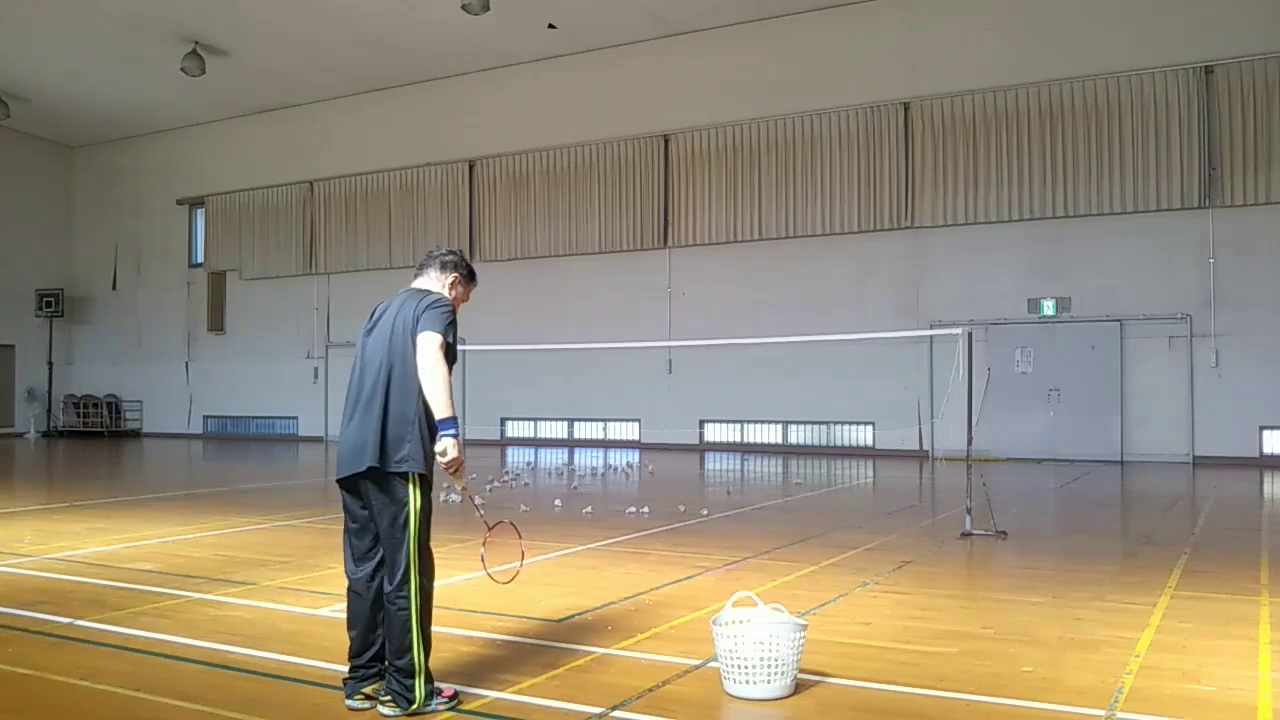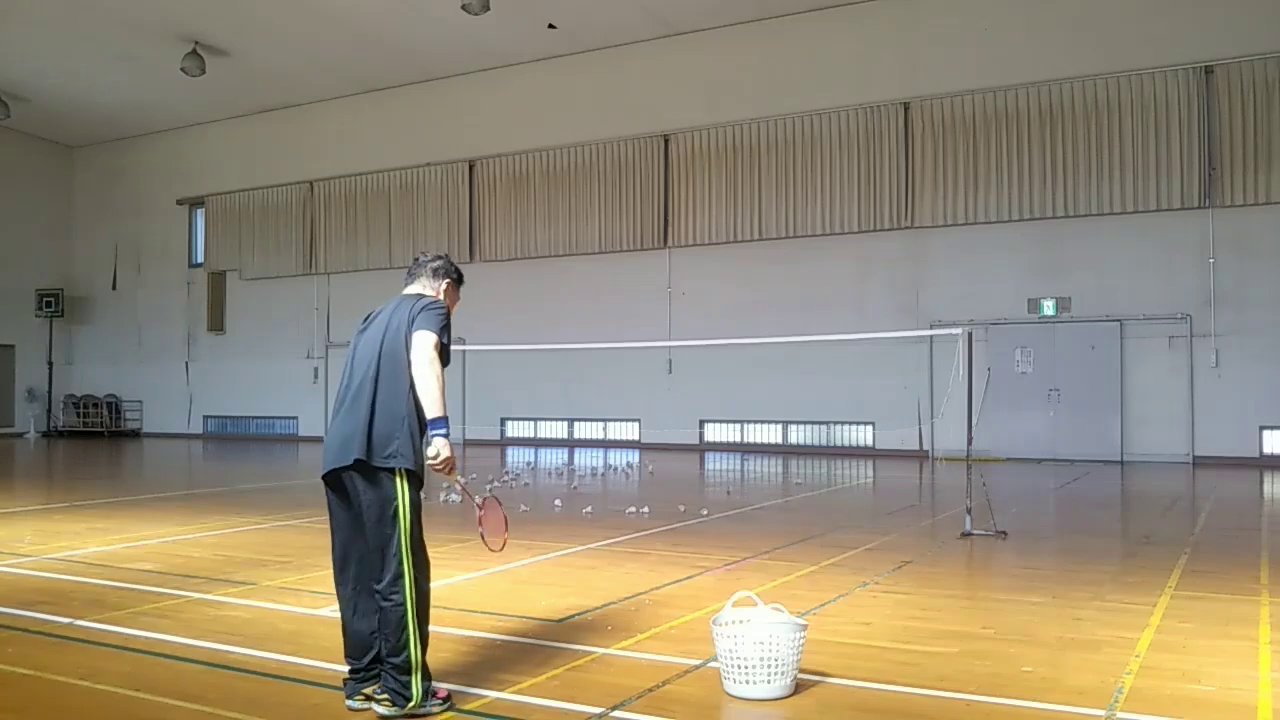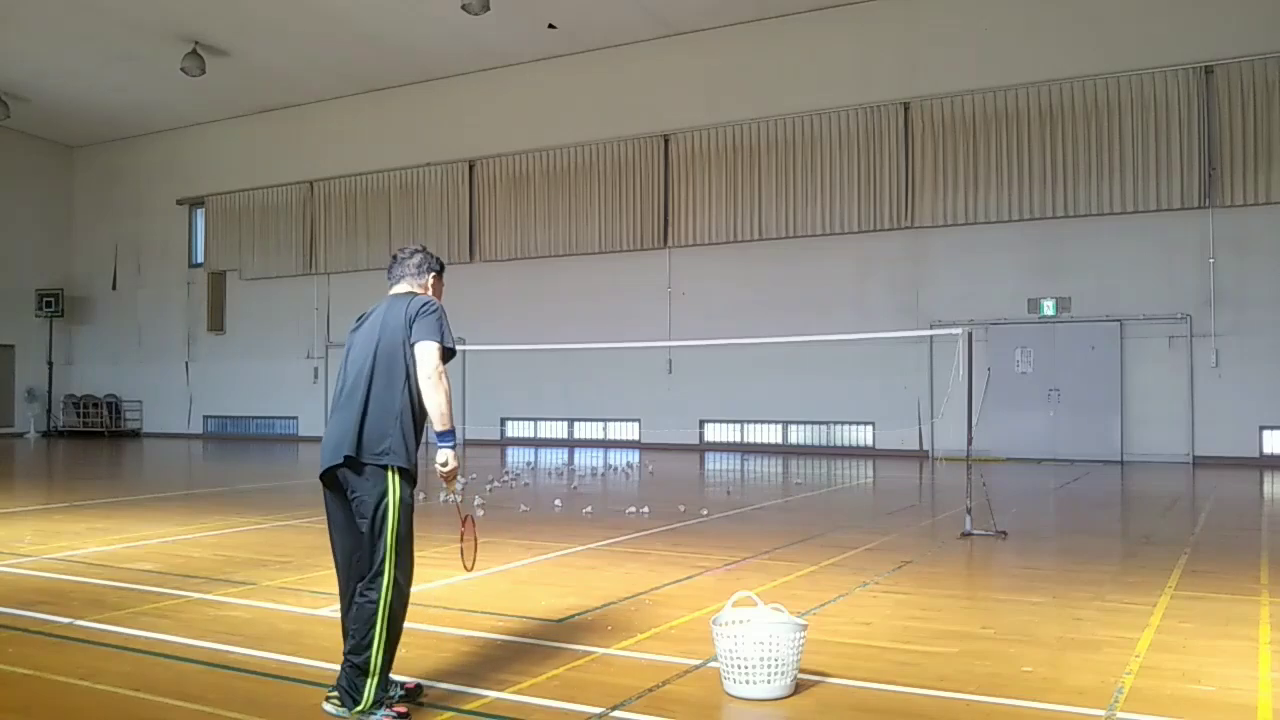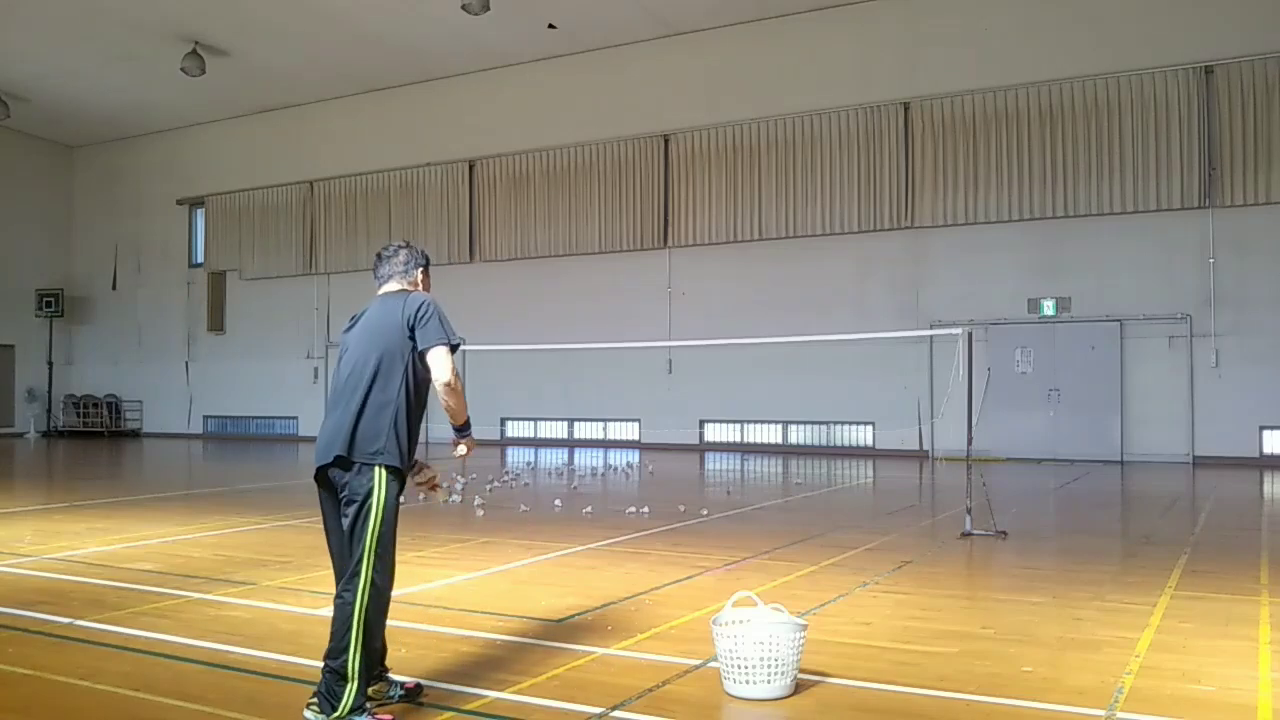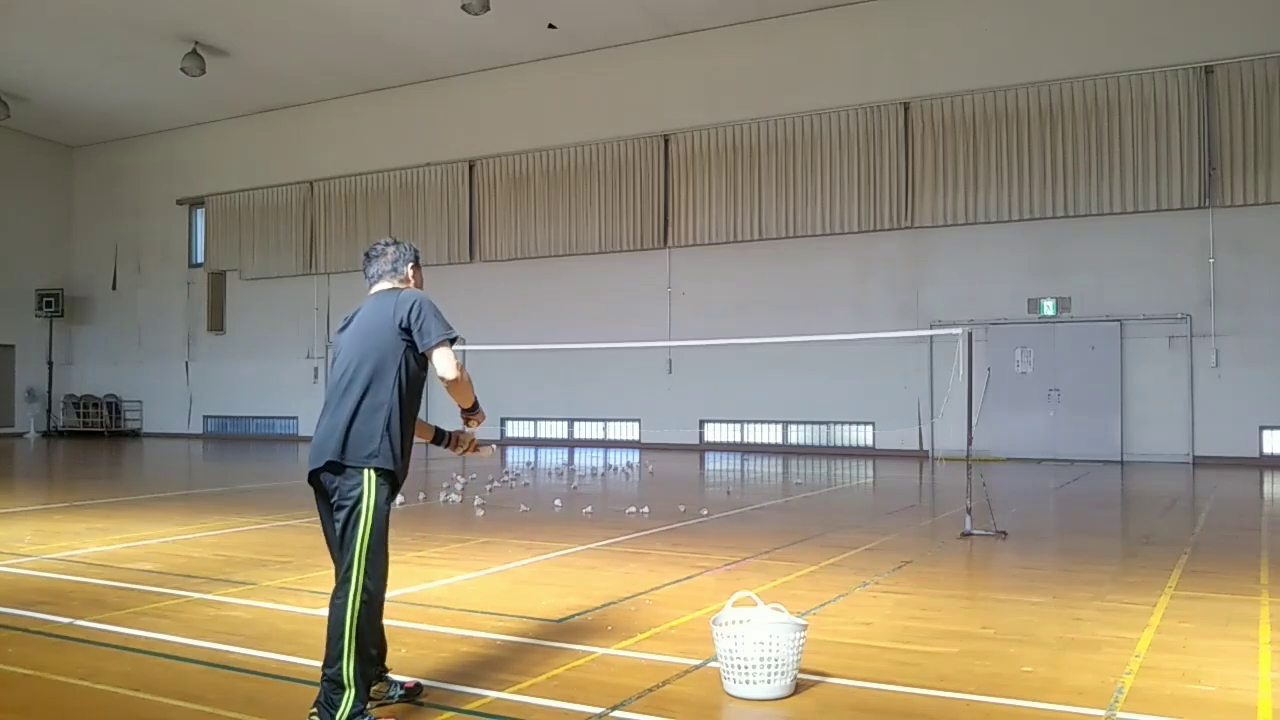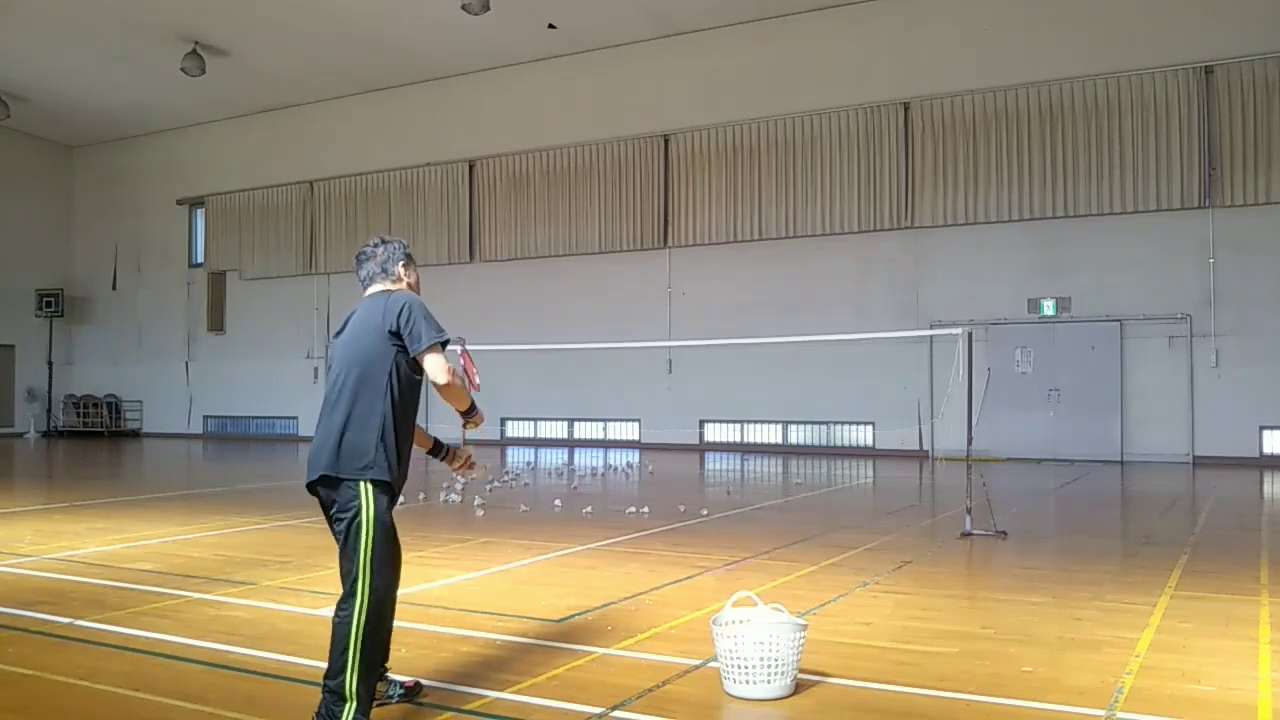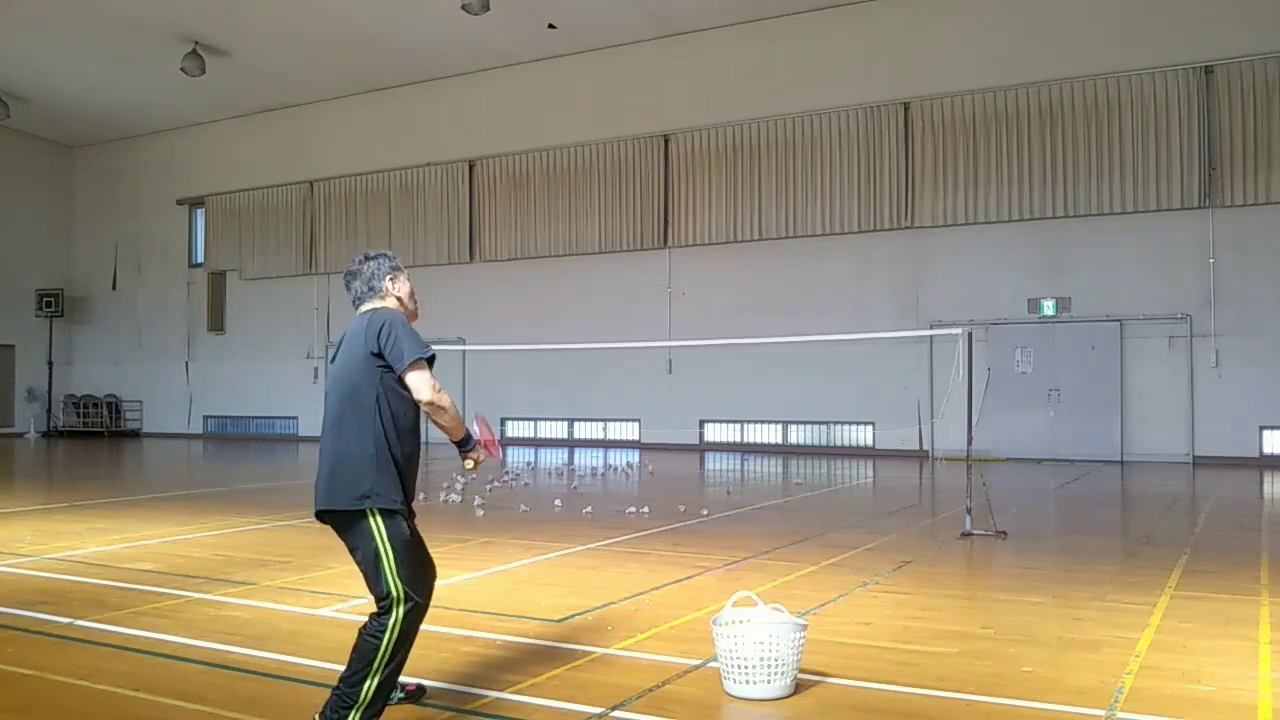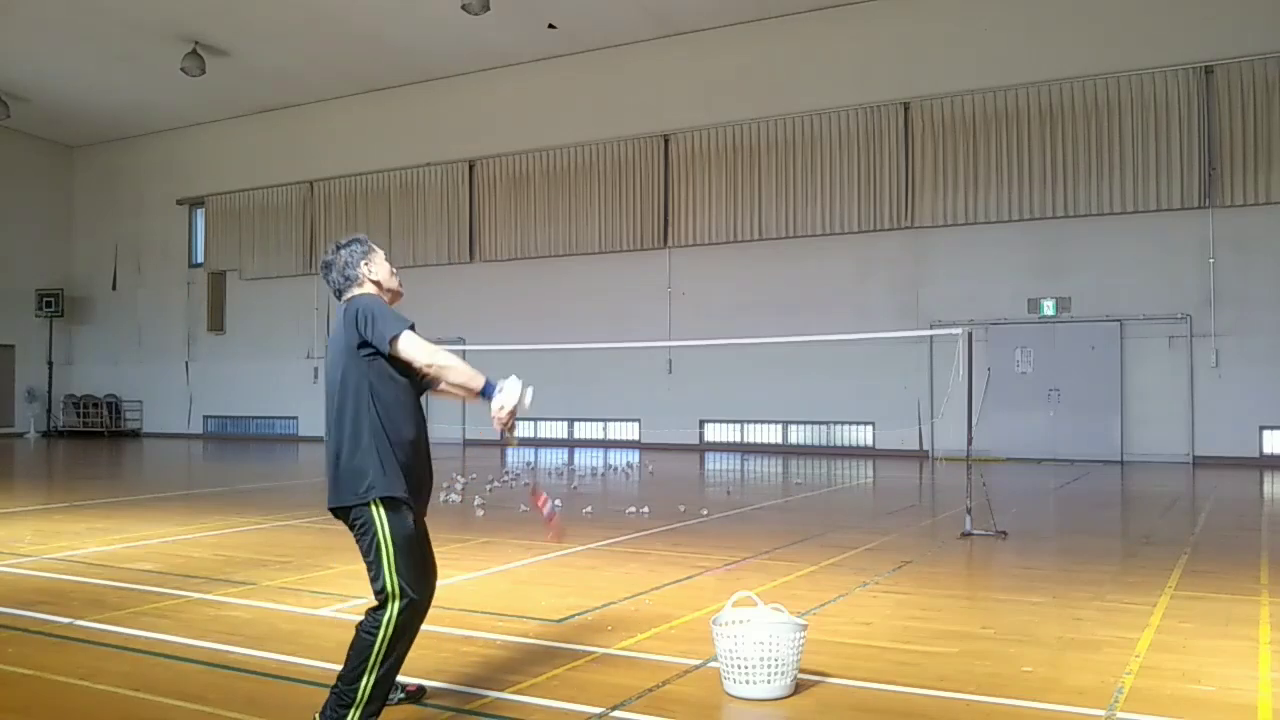
dt=0.2s
person 1, frame 1
left shoulder: (382, 311)
right shoulder: (433, 304)
right elbow: (429, 358)
right wrist: (448, 428)
left hip: (356, 455)
right hip: (397, 456)
left knee: (366, 571)
right knee: (407, 573)
left ankle: (365, 680)
person 1, frame 2
left shoulder: (377, 317)
right shoulder: (429, 308)
right elbow: (424, 358)
right wrist: (439, 429)
left hip: (342, 453)
right hip: (383, 455)
left knee: (357, 572)
right knee: (401, 573)
left ankle: (364, 680)
person 1, frame 3
left shoulder: (367, 319)
right shoulder: (425, 308)
right elbow: (429, 370)
right wrist: (446, 441)
left hip: (338, 454)
right hip: (379, 456)
left knee: (357, 574)
right knee: (386, 575)
left ankle: (362, 682)
person 1, frame 4
left shoulder: (361, 321)
right shoulder: (420, 306)
right elbow: (444, 376)
left wrist: (407, 461)
right wrist: (463, 429)
left hip: (332, 455)
right hip: (370, 458)
left knee: (356, 575)
right knee: (365, 578)
left ankle: (370, 678)
person 1, frame 5
left shoulder: (354, 322)
right shoulder: (413, 303)
right elbow: (450, 372)
left wrist: (444, 437)
right wrist: (472, 411)
left hip: (330, 460)
right hip: (362, 464)
left knee: (361, 578)
right knee: (359, 582)
left ankle: (371, 679)
person 1, frame 6
left shoulder: (353, 324)
right shoulder: (404, 305)
right elbow: (442, 375)
left wrist: (441, 449)
right wrist: (470, 411)
left hip: (336, 467)
right hip: (359, 471)
left knee: (380, 575)
right knee: (366, 589)
left ankle: (373, 679)
person 1, frame 7
left shoulder: (358, 335)
right shoulder: (387, 323)
right elbow: (428, 395)
left wrist: (404, 499)
right wrist: (466, 442)
left hip: (359, 489)
right hip: (363, 494)
left knee: (416, 580)
right knee: (402, 601)
person 1, frame 8
left shoulder: (371, 323)
right shoulder: (364, 309)
left elbow: (429, 377)
right elbow: (426, 359)
left wrist: (486, 391)
right wrist: (492, 389)
left hip: (390, 484)
right hip: (372, 486)
left knee: (418, 583)
right knee: (399, 597)
